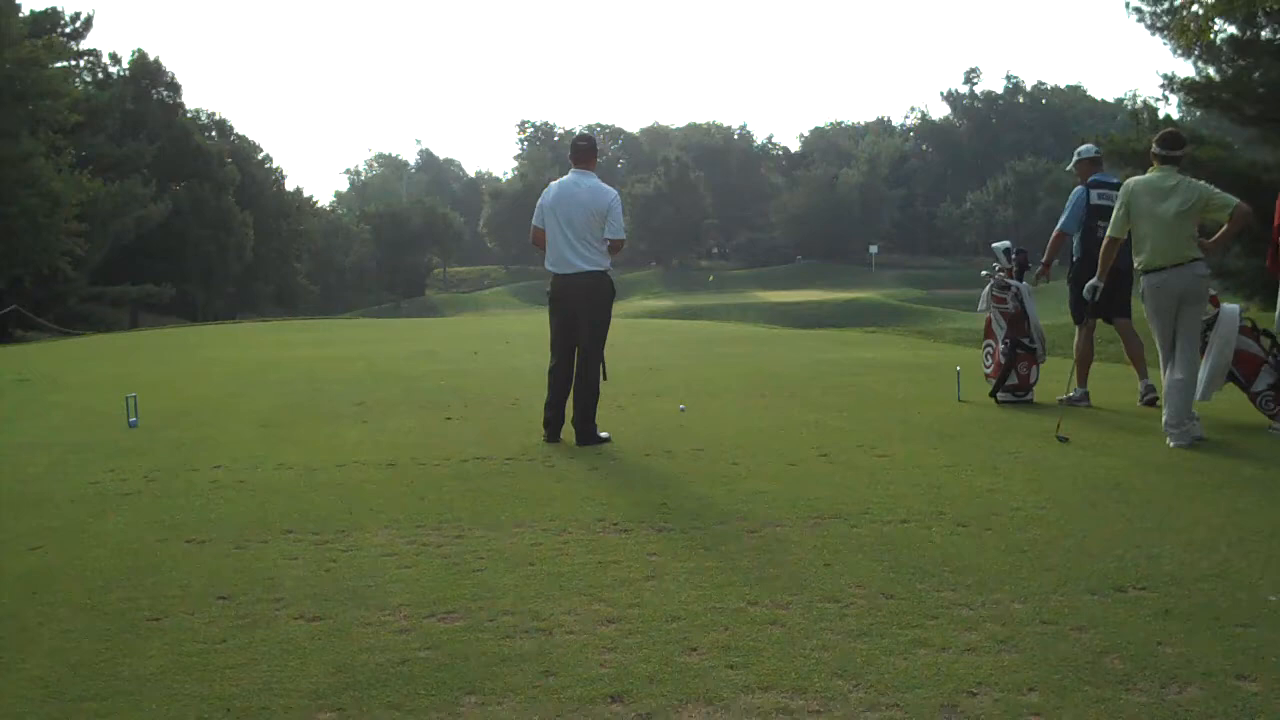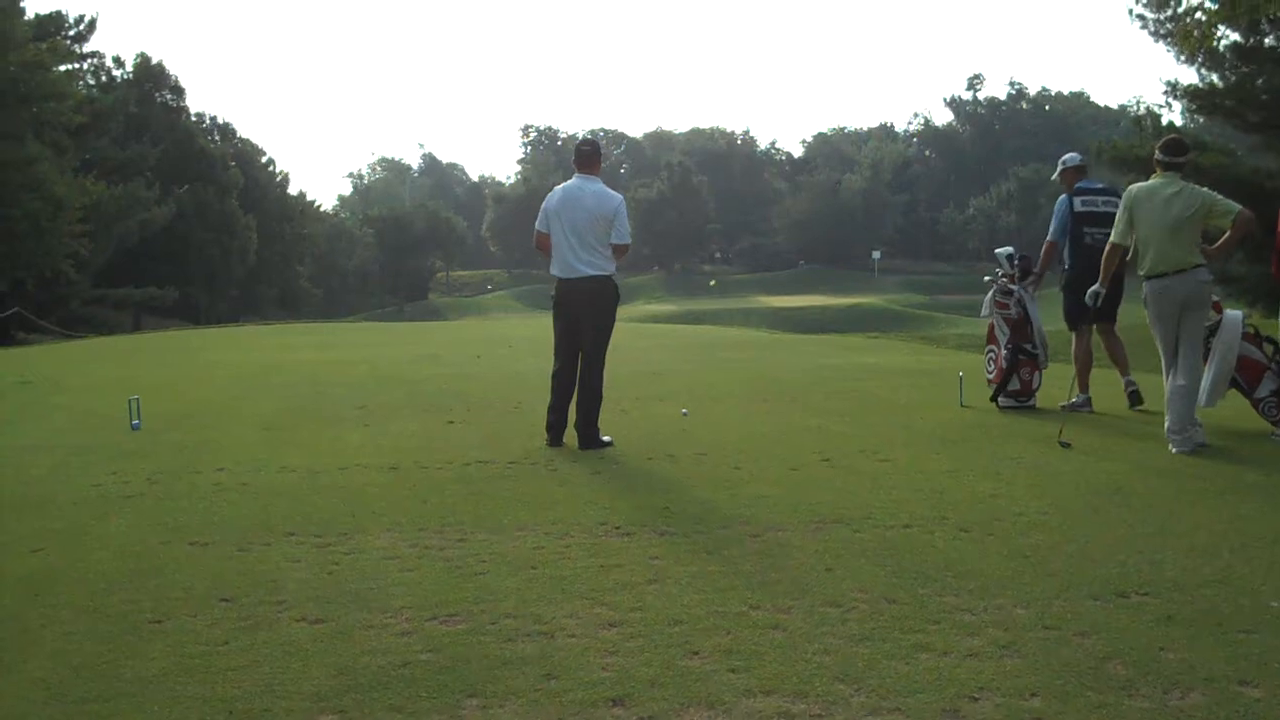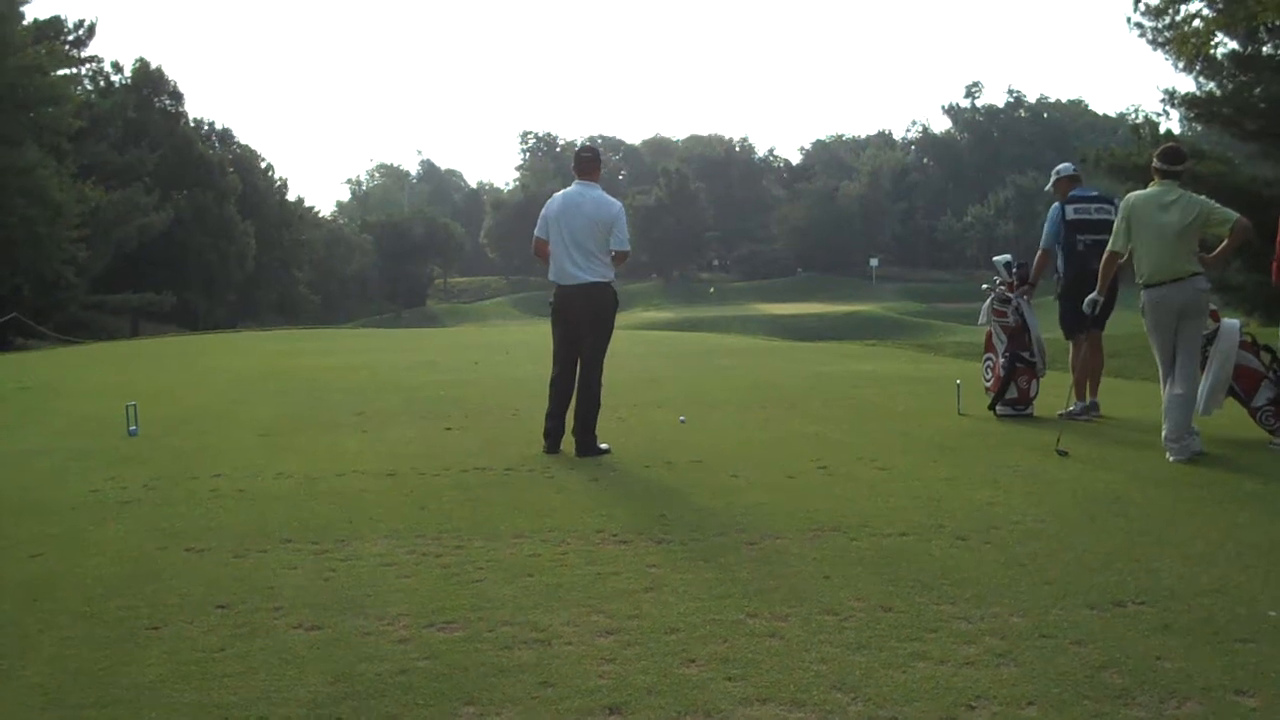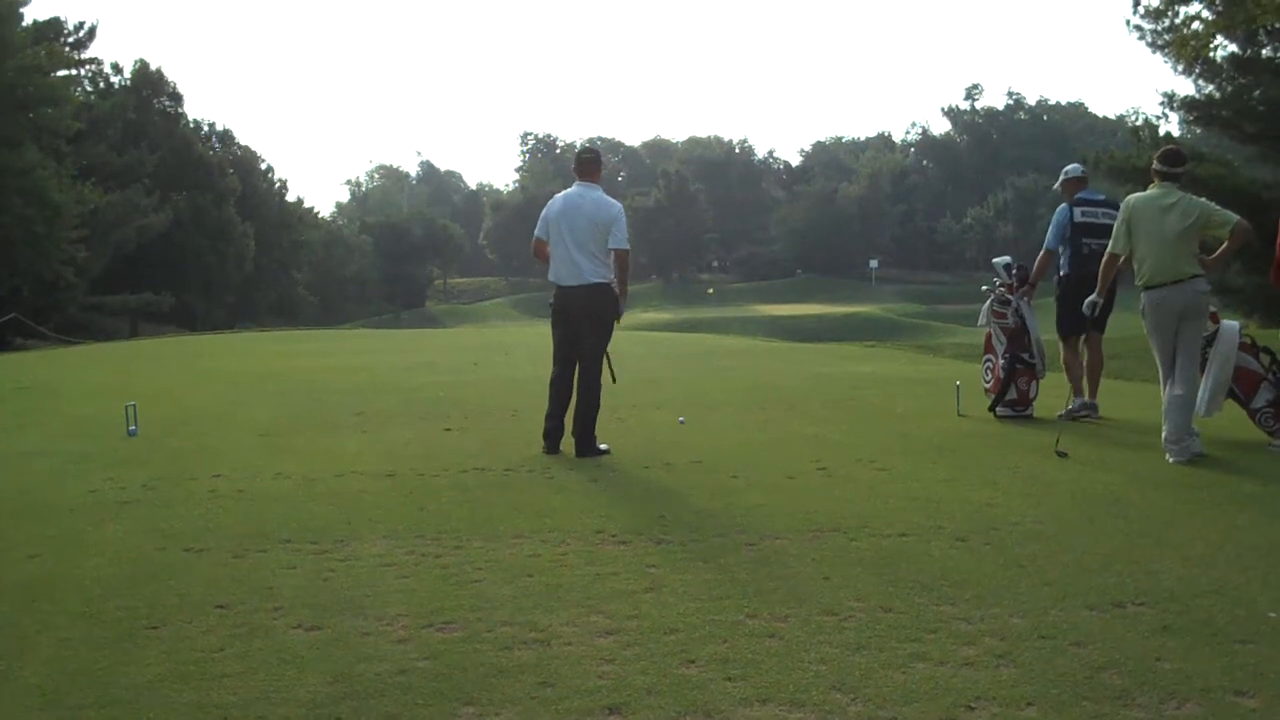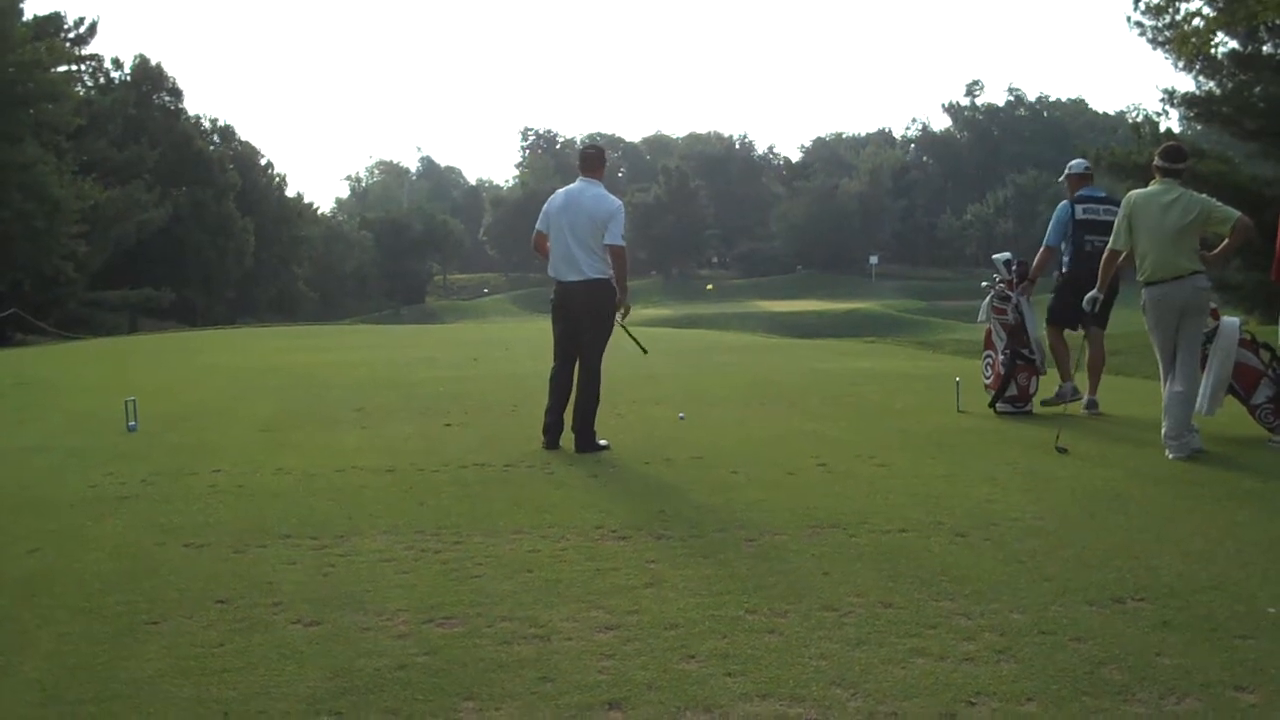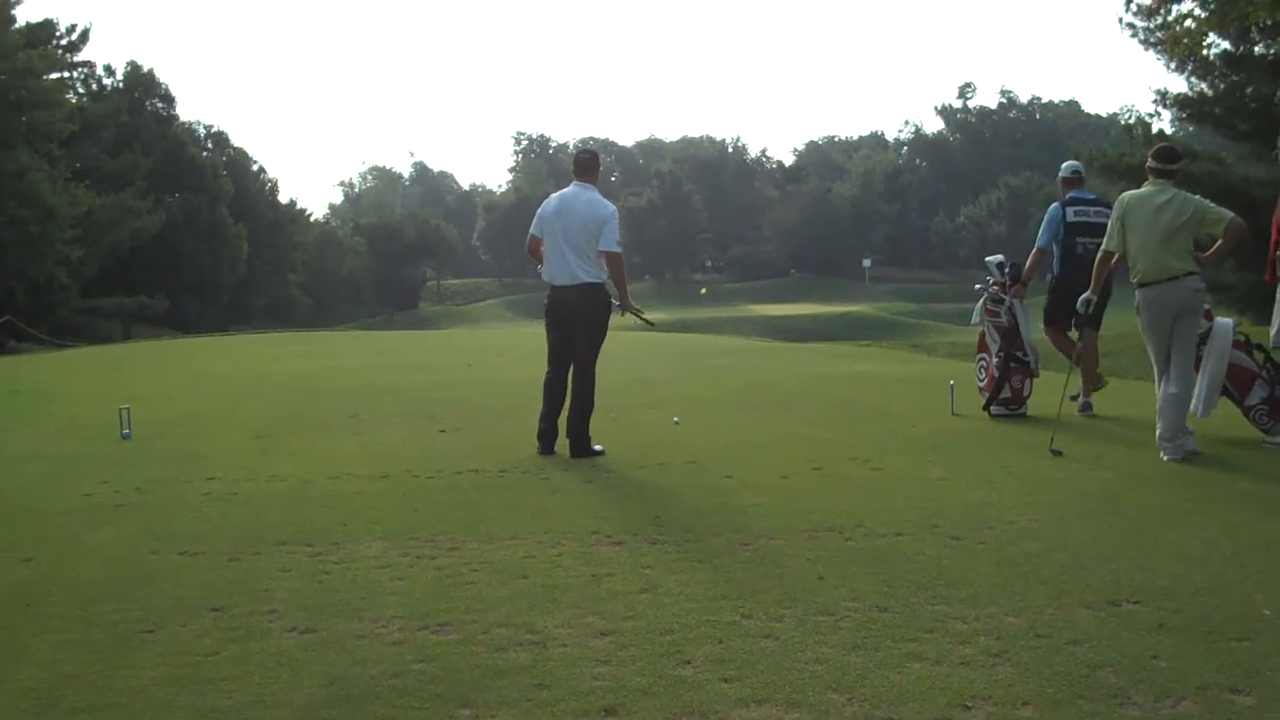
dt=0.3s
person 1, frame 1
left shoulder: (1131, 187)
right shoulder: (1195, 189)
left elbow: (1113, 239)
right elbow: (1243, 212)
left wrist: (1099, 279)
right wrist: (1213, 244)
left hip: (1155, 279)
right hip: (1192, 273)
left knee: (1169, 355)
right knee: (1187, 352)
left ankle: (1183, 420)
right ankle: (1178, 424)
person 1, frame 2
left shoulder: (1134, 194)
right shoulder: (1198, 196)
left elbow: (1116, 245)
right elbow: (1246, 219)
left wrist: (1101, 285)
right wrist: (1216, 251)
left hip: (1158, 286)
right hip: (1195, 280)
left knee: (1171, 360)
right knee: (1189, 358)
left ankle: (1184, 427)
right ankle: (1180, 431)
person 1, frame 3
left shoulder: (1132, 201)
right shoulder: (1196, 204)
left elbow: (1114, 253)
right elbow: (1243, 227)
left wrist: (1099, 293)
right wrist: (1214, 259)
left hip: (1156, 294)
right hip: (1193, 288)
left knee: (1169, 369)
right knee: (1187, 367)
left ankle: (1182, 435)
right ankle: (1177, 439)
person 1, frame 4
left shoulder: (1133, 203)
right shoulder: (1196, 206)
left elbow: (1114, 254)
right elbow: (1243, 229)
left wrist: (1099, 294)
right wrist: (1214, 261)
left hip: (1156, 296)
right hip: (1193, 290)
left knee: (1169, 371)
right knee: (1186, 369)
left ankle: (1182, 437)
right ankle: (1177, 440)
person 1, frame 5
left shoulder: (1133, 200)
right shoulder: (1197, 203)
left elbow: (1114, 251)
right elbow: (1245, 226)
left wrist: (1099, 290)
right wrist: (1215, 257)
left hip: (1156, 292)
right hip: (1194, 286)
left knee: (1169, 368)
right knee: (1187, 365)
left ankle: (1181, 433)
right ankle: (1177, 437)
person 1, frame 6
left shoulder: (1127, 201)
right shoulder: (1190, 203)
left elbow: (1108, 252)
right elbow: (1238, 227)
left wrist: (1093, 292)
right wrist: (1209, 258)
left hip: (1151, 293)
right hip: (1188, 287)
left knee: (1164, 369)
right knee: (1181, 367)
left ankle: (1175, 435)
right ankle: (1172, 439)
person 2, frame 1
left shoulder: (550, 191)
right shoulder: (608, 195)
left elbow: (536, 238)
right elbow: (617, 244)
left hip: (561, 282)
right hip: (594, 283)
left knee: (560, 356)
right knee: (589, 358)
left ankle: (552, 427)
right ankle: (585, 430)
person 2, frame 2
left shoulder: (554, 196)
right shoulder: (613, 200)
left elbow: (540, 242)
right elbow: (622, 248)
left hip: (565, 287)
right hip: (598, 288)
left knee: (563, 360)
right knee: (592, 362)
left ankle: (555, 431)
right ankle: (587, 434)
person 2, frame 3
left shoulder: (554, 202)
right shoulder: (612, 207)
left elbow: (539, 248)
right elbow: (621, 255)
left hip: (564, 293)
right hip: (597, 294)
left knee: (562, 366)
right knee: (590, 369)
left ankle: (552, 438)
right ankle: (585, 441)
person 2, frame 4
left shoulder: (555, 203)
right shoulder: (612, 208)
left elbow: (538, 249)
right elbow: (621, 255)
right wrist: (622, 295)
left hip: (564, 295)
right hip: (597, 295)
left knee: (561, 366)
right knee: (591, 369)
left ankle: (552, 439)
right ankle: (584, 442)
person 2, frame 5
left shoulder: (556, 198)
right shoulder: (611, 204)
left elbow: (538, 243)
right elbow: (616, 251)
right wrist: (623, 293)
left hip: (564, 289)
right hip: (596, 291)
left knee: (562, 362)
right knee: (590, 365)
left ankle: (551, 434)
right ankle: (584, 437)
person 2, frame 6
left shoulder: (551, 203)
right shoulder: (605, 209)
left elbow: (532, 247)
right elbow: (612, 257)
right wrist: (624, 297)
left hip: (557, 295)
right hip: (590, 296)
left knee: (556, 367)
right knee: (584, 369)
left ankle: (546, 439)
right ankle: (579, 442)
person 3, frame 1
left shoulder: (1083, 191)
left elbow: (1062, 232)
left wrist: (1045, 264)
left hip: (1089, 267)
right hip: (1121, 267)
left knee: (1084, 328)
right knee: (1125, 327)
left ankle: (1081, 391)
right ankle: (1146, 384)
person 3, frame 2
left shoulder: (1068, 200)
right shoulder: (1116, 197)
left elbow: (1053, 243)
left wrist: (1039, 274)
left hip: (1081, 274)
right hip: (1112, 273)
left knee: (1081, 333)
right knee: (1107, 330)
left ankle: (1083, 396)
right ankle: (1128, 381)
person 3, frame 3
left shoulder: (1061, 208)
right shoulder: (1111, 205)
left elbow: (1045, 251)
left wrist: (1031, 284)
left hip: (1075, 281)
right hip: (1106, 281)
left knee: (1078, 342)
right knee: (1095, 340)
left ankle: (1081, 404)
right ankle: (1093, 400)
person 3, frame 4
left shoulder: (1067, 209)
right shoulder: (1115, 210)
left elbow: (1048, 252)
left wrist: (1031, 284)
left hip: (1075, 283)
right hip: (1105, 284)
left knee: (1070, 343)
right knee: (1094, 341)
left ankle: (1079, 401)
right ankle: (1092, 401)
person 3, frame 5
left shoulder: (1068, 206)
right shoulder: (1116, 207)
left elbow: (1048, 248)
left wrist: (1031, 280)
left hip: (1075, 278)
right hip: (1107, 280)
left knee: (1054, 327)
right knee: (1095, 337)
left ankle: (1067, 386)
right ankle: (1092, 397)
person 3, frame 6
left shoulder: (1059, 208)
right shoulder: (1107, 209)
left elbow: (1040, 250)
left wrist: (1023, 283)
left hip: (1068, 280)
right hip: (1099, 282)
left knee: (1054, 329)
right knee: (1089, 337)
left ankle: (1091, 376)
right ankle: (1086, 399)
